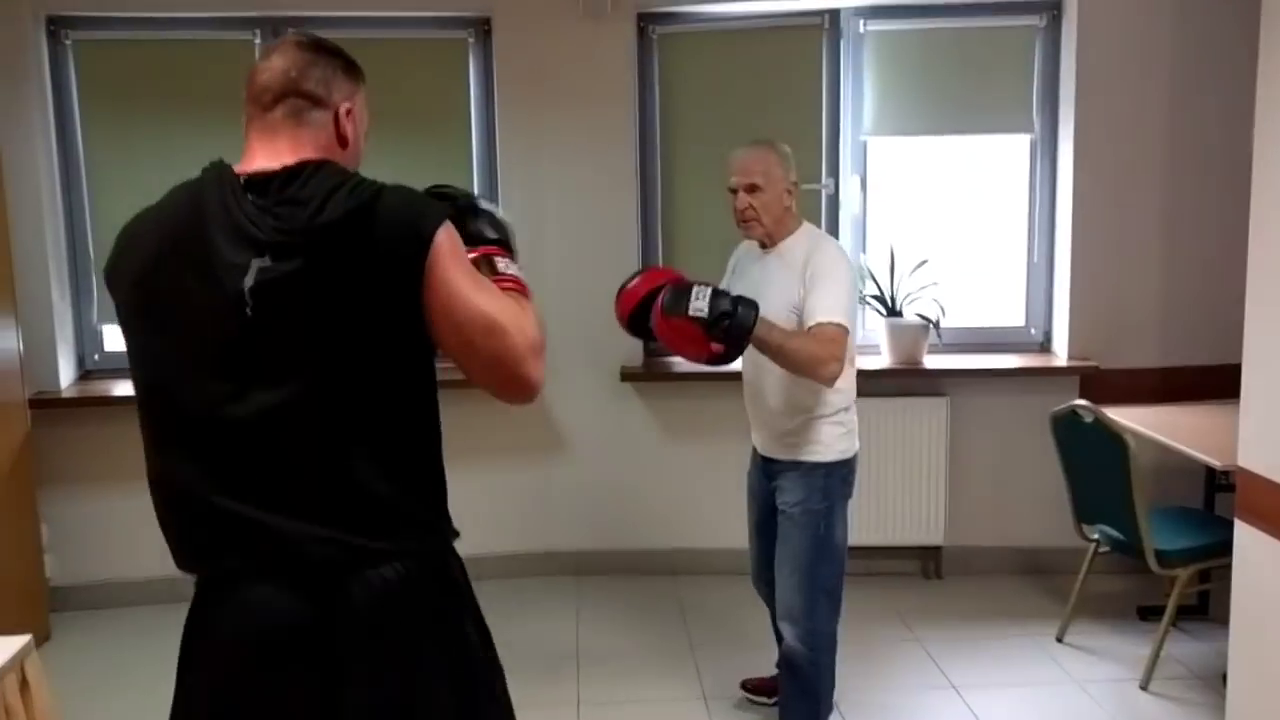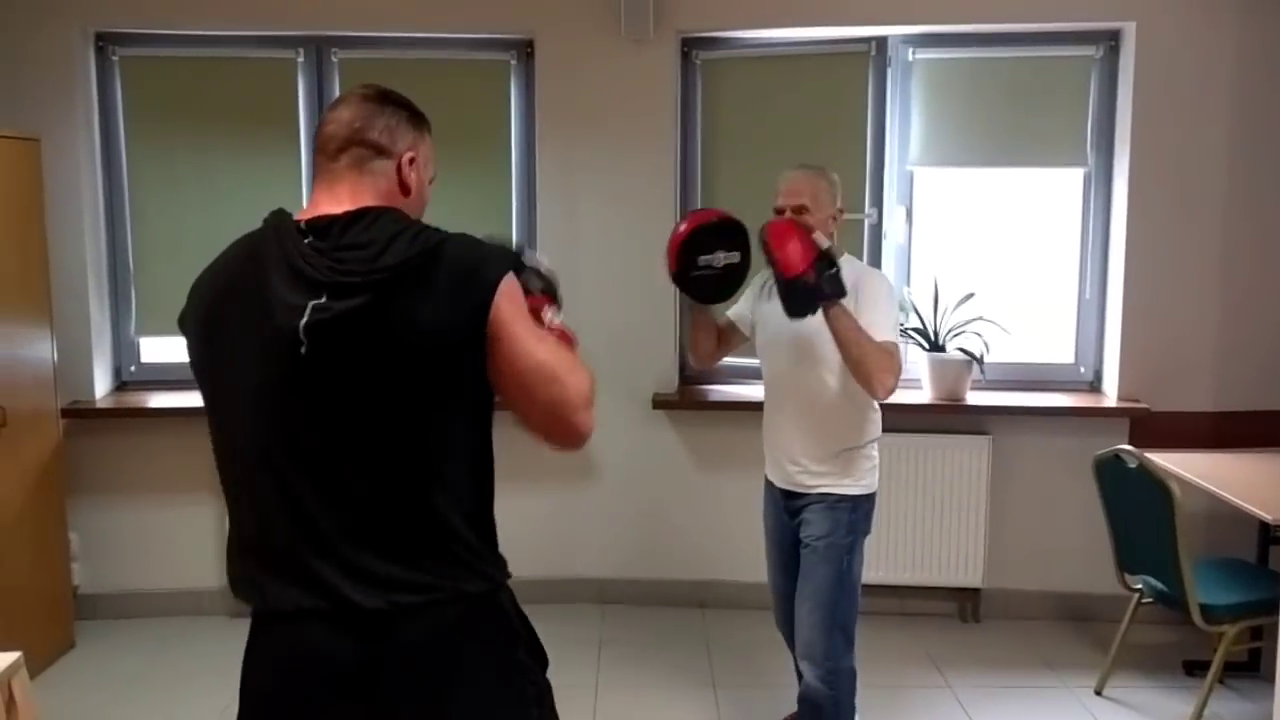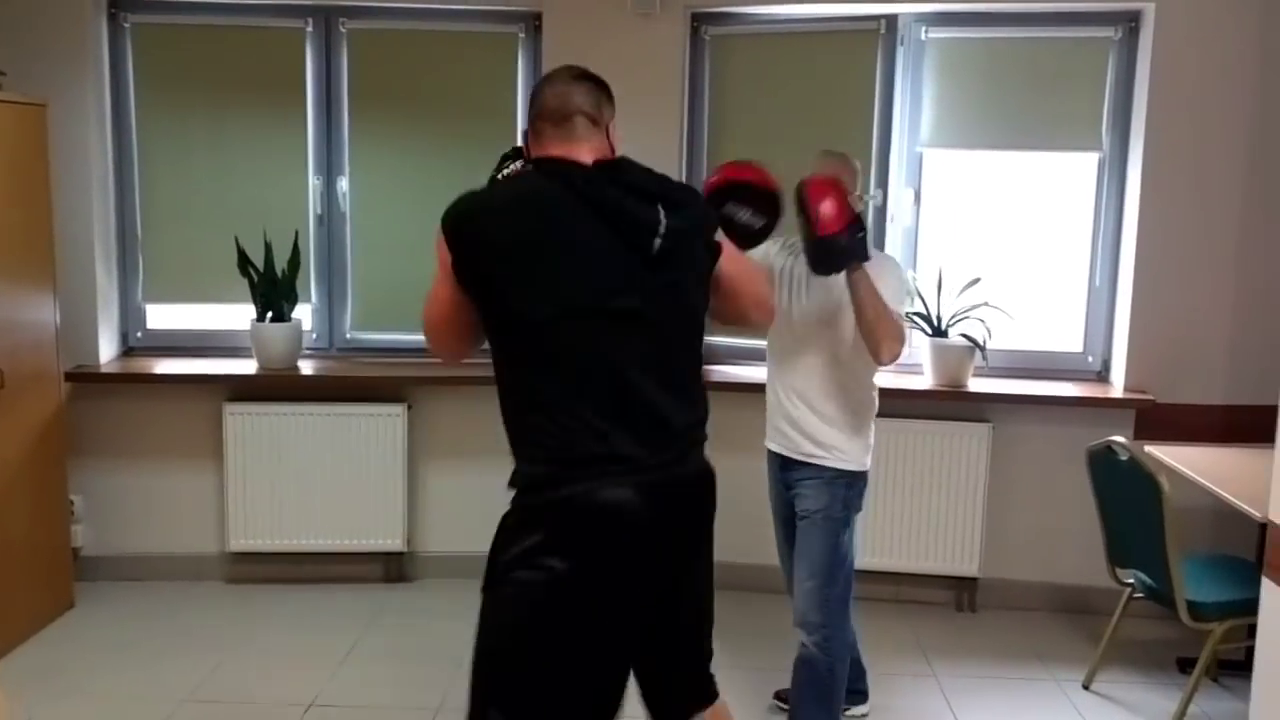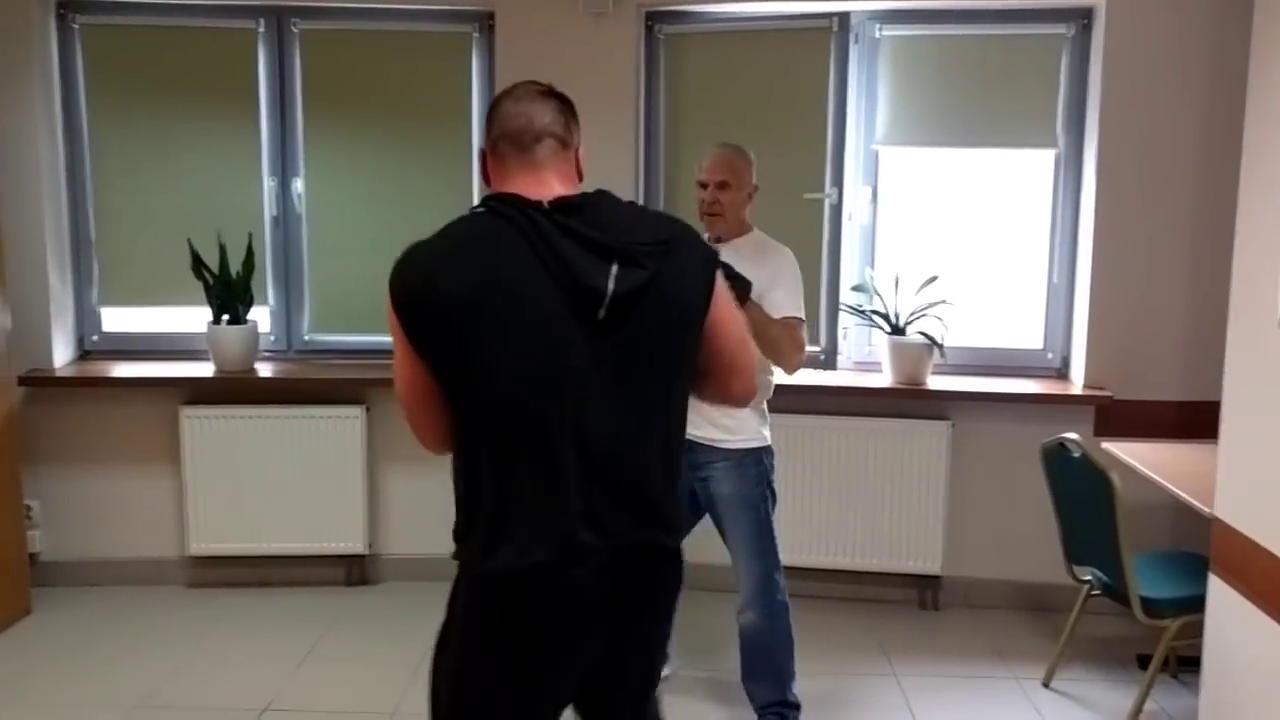
dt=0.7s
person 1, frame 1
left shoulder: (146, 244)
right shoulder: (402, 227)
right elbow: (520, 371)
right wrist: (493, 258)
left hip: (242, 608)
right hip: (398, 597)
person 1, frame 2
left shoulder: (219, 288)
right shoulder: (463, 275)
right elbow: (570, 420)
right wrist: (540, 309)
left hip: (299, 644)
right hip: (452, 633)
person 1, frame 3
left shoulder: (480, 220)
right shoulder: (681, 212)
left elbow: (448, 341)
right elbow: (758, 308)
left hip: (567, 514)
right hip: (678, 498)
person 1, frame 4
left shoulder: (429, 271)
right shoulder: (673, 248)
left elbow: (434, 431)
right elbow: (737, 382)
left hip: (518, 578)
right hip: (644, 560)
person 2, frame 1
left shoulder: (824, 259)
right shoulder: (743, 257)
left elbow: (826, 363)
left wrist: (749, 325)
left hip: (816, 458)
right hip: (768, 452)
left knee: (804, 598)
right knee: (769, 578)
person 2, frame 2
left shoulder: (868, 287)
right shoulder: (769, 280)
left elbow: (881, 383)
right elbow: (705, 354)
left wrist: (832, 303)
left hip: (838, 492)
right hip: (781, 485)
left knee: (823, 638)
right knee: (794, 621)
person 2, frame 3
left shoulder: (879, 270)
right shoulder: (780, 255)
left elbow: (886, 350)
left wrist: (854, 264)
left hip: (834, 463)
right hip: (784, 453)
left knee: (819, 602)
right knee: (810, 589)
person 2, frame 4
left shoulder: (773, 261)
left elbow: (791, 354)
left wrist: (738, 296)
left hip: (736, 447)
right hip: (676, 440)
left knee: (757, 584)
